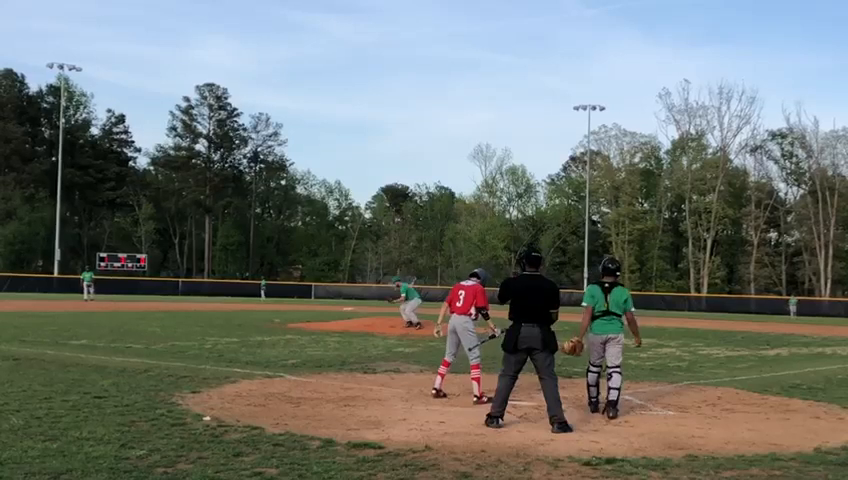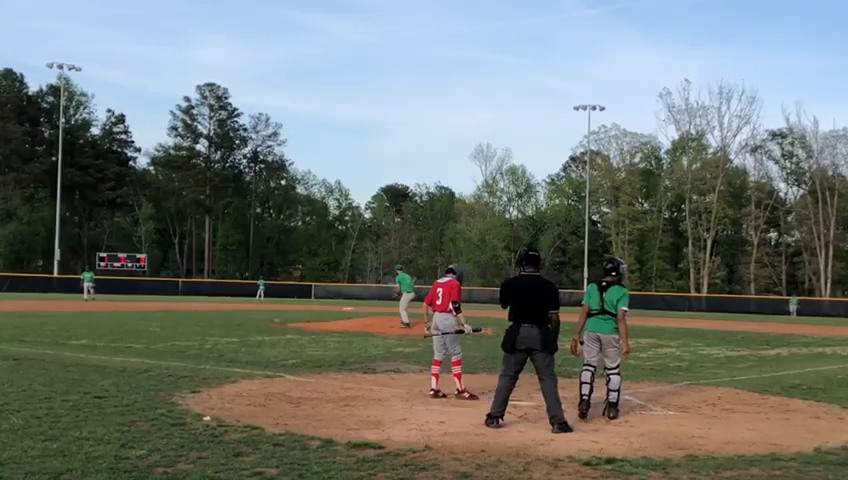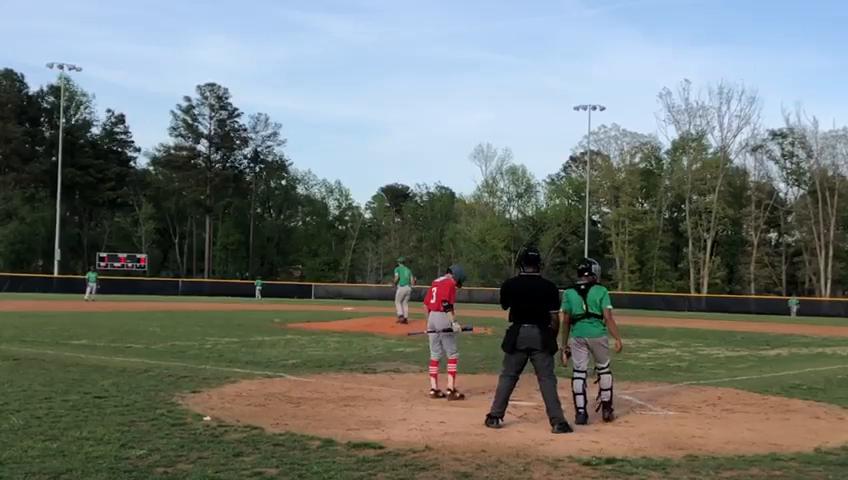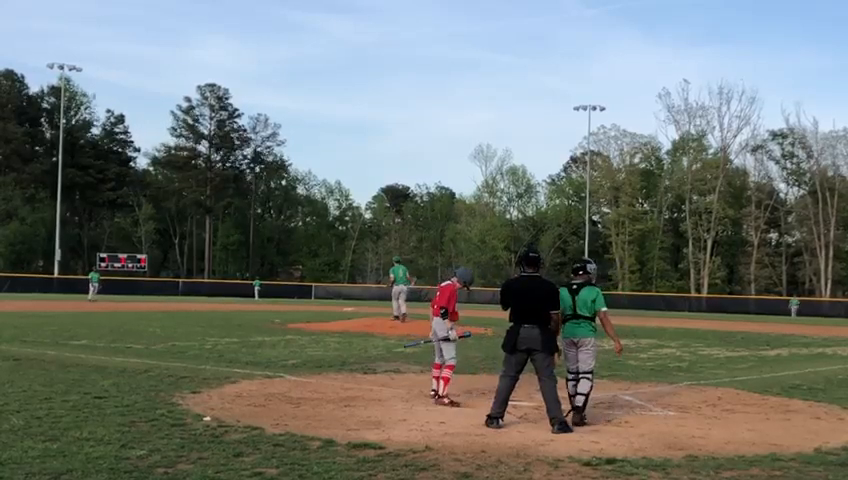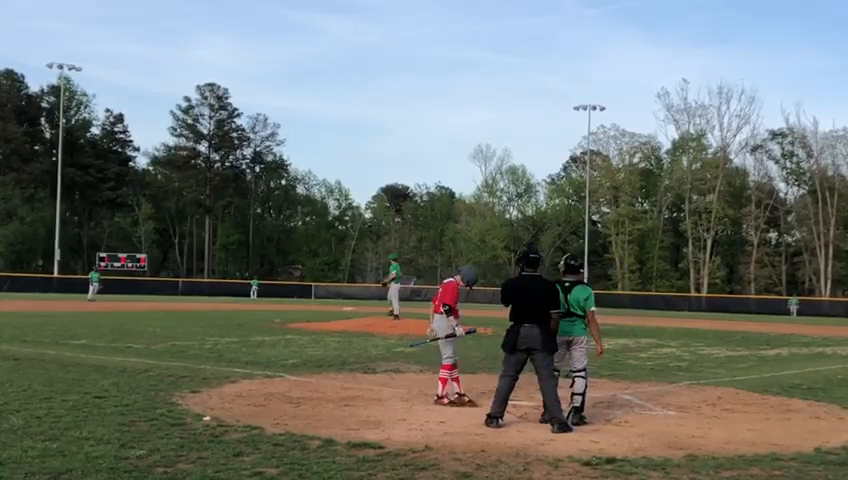
dt=0.5s
person 1, frame 1
left shoulder: (511, 283)
right shoulder: (550, 286)
left elbow: (501, 300)
right elbow: (554, 316)
left hip: (518, 333)
right hip: (541, 335)
left knee: (507, 375)
right knee: (548, 378)
left ankle: (495, 417)
right ankle: (558, 421)
person 1, frame 2
left shoulder: (510, 284)
right shoulder: (549, 286)
left elbow: (503, 305)
right elbow: (554, 318)
right wrist: (553, 339)
left hip: (517, 333)
right hip: (540, 335)
left knee: (507, 376)
right knee: (548, 378)
left ankle: (495, 417)
right ankle: (557, 422)
person 1, frame 3
left shoulder: (510, 284)
right shoulder: (549, 287)
left elbow: (504, 306)
right elbow: (554, 318)
right wrist: (552, 339)
left hip: (517, 334)
right hip: (541, 335)
left knee: (508, 376)
right knee: (547, 379)
left ankle: (495, 417)
right ankle: (557, 422)
person 1, frame 4
left shoulder: (510, 285)
right shoulder: (549, 287)
left elbow: (504, 307)
right elbow: (555, 319)
right wrist: (552, 339)
left hip: (518, 334)
right hip: (541, 335)
left knee: (508, 376)
right knee: (547, 379)
left ankle: (495, 417)
right ankle: (557, 422)
person 1, frame 5
left shoulder: (510, 284)
right shoulder: (549, 286)
right elbow: (554, 318)
right wrist: (551, 338)
left hip: (518, 334)
right hip: (541, 335)
left knee: (508, 376)
right knee: (547, 379)
left ankle: (495, 417)
right ankle: (557, 421)
person 2, frame 1
left shoulder: (592, 288)
right shoulder: (623, 291)
left elbow: (587, 314)
right elbow: (630, 318)
left wrist: (580, 337)
right wrist: (637, 336)
left hip: (596, 332)
right hip: (615, 333)
left knee: (594, 366)
right knee: (614, 368)
left ankle: (593, 403)
right ankle: (612, 406)
person 2, frame 2
left shoulder: (592, 287)
right shoulder: (621, 291)
left elbow: (584, 312)
right elbow: (620, 318)
left wrist: (577, 334)
right wrist: (625, 342)
left hip: (591, 331)
right hip: (610, 332)
left knee: (588, 366)
right knee: (613, 369)
left ankle: (584, 401)
right ankle: (612, 407)
person 2, frame 3
left shoulder: (569, 292)
right shoulder: (601, 290)
left elbow: (565, 321)
right elbow: (608, 318)
left wrist: (565, 344)
right wrist: (617, 339)
left hip: (578, 335)
right hip: (597, 334)
left knee: (579, 372)
right knee: (604, 369)
left ankle: (581, 412)
right ankle: (606, 408)
person 2, frame 4
left shoulder: (563, 291)
right shoulder: (594, 291)
right elbow: (604, 319)
right wrist: (616, 340)
left hip: (568, 334)
right hip: (586, 335)
left knee: (572, 374)
right knee: (586, 374)
left ankle: (576, 410)
right ankle: (578, 412)
person 2, frame 5
right shoulder: (585, 290)
right elbow: (591, 318)
right wrist: (598, 342)
left hip: (558, 333)
right hip: (578, 334)
left knee: (553, 371)
right knee: (579, 372)
right ankle: (577, 413)
person 3, frame 1
left shoulder: (457, 286)
right shoulder: (479, 288)
left elbow: (445, 304)
right elbow: (482, 310)
left wrist: (438, 324)
right wrist: (493, 327)
left hip: (453, 320)
right hip: (465, 322)
left knee: (449, 356)
right knee: (475, 358)
left ankle: (436, 388)
right ankle: (478, 395)
person 3, frame 2
left shoulder: (436, 284)
right shoulder: (455, 284)
left elbow: (426, 305)
right elbow: (456, 305)
left wrist: (427, 322)
right wrist: (464, 324)
left hip: (436, 318)
right hip: (448, 319)
left knee: (438, 355)
right knee: (456, 355)
left ankle: (434, 389)
right ankle: (460, 390)
person 3, frame 3
left shoulder: (435, 283)
right shoulder: (449, 283)
left elbow: (426, 305)
right elbow: (446, 304)
right wrist: (453, 322)
left hip: (432, 318)
right hip: (443, 319)
left knee: (435, 355)
right knee: (452, 354)
left ankle: (434, 389)
right ankle: (451, 390)
person 3, frame 4
left shoulder: (443, 286)
right shoulder: (450, 288)
left elbow: (433, 307)
right elbow: (443, 310)
right wrist: (450, 330)
left hip: (436, 324)
right hip: (444, 325)
left knee: (439, 358)
right knee: (451, 360)
left ankle: (435, 391)
right ankle: (441, 396)
person 3, frame 5
left shoulder: (447, 283)
right shoulder: (453, 285)
left elbow: (434, 304)
right elbow: (446, 308)
left wrist: (432, 324)
right wrist: (456, 326)
left hip: (438, 321)
right hip: (445, 323)
left knee: (452, 359)
right knee: (448, 359)
left ankle: (459, 394)
right ankle: (440, 396)
